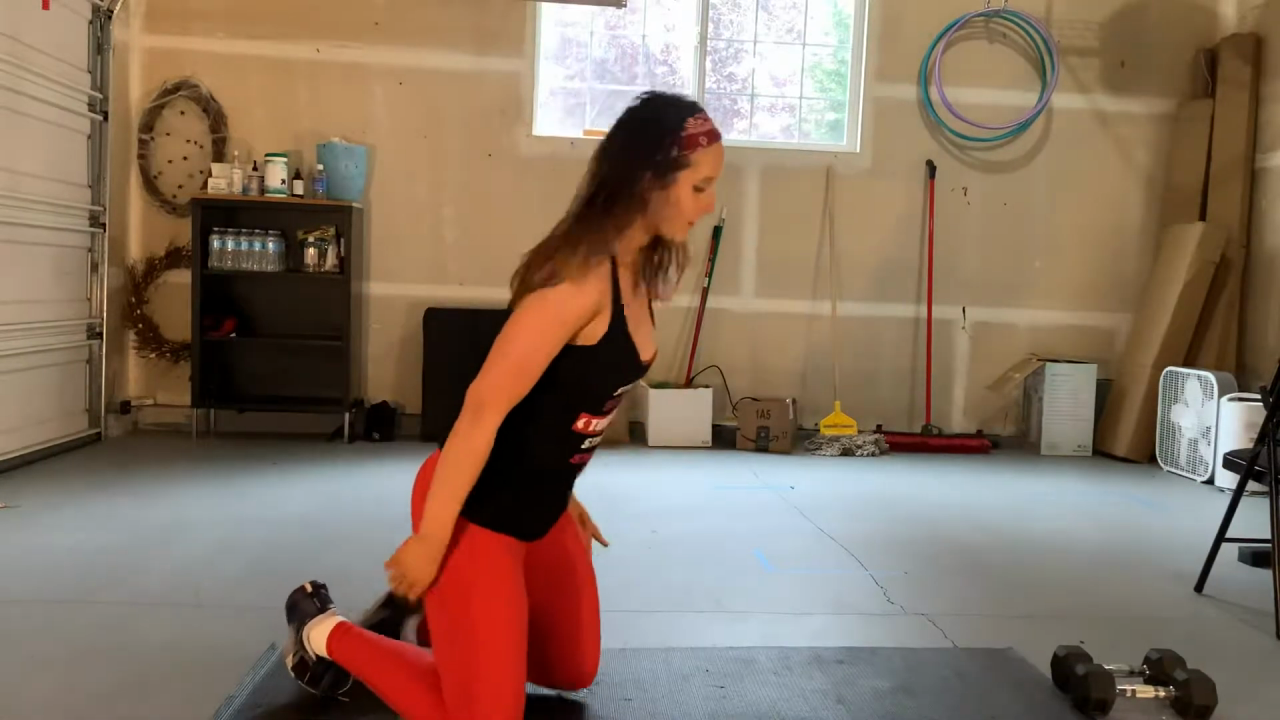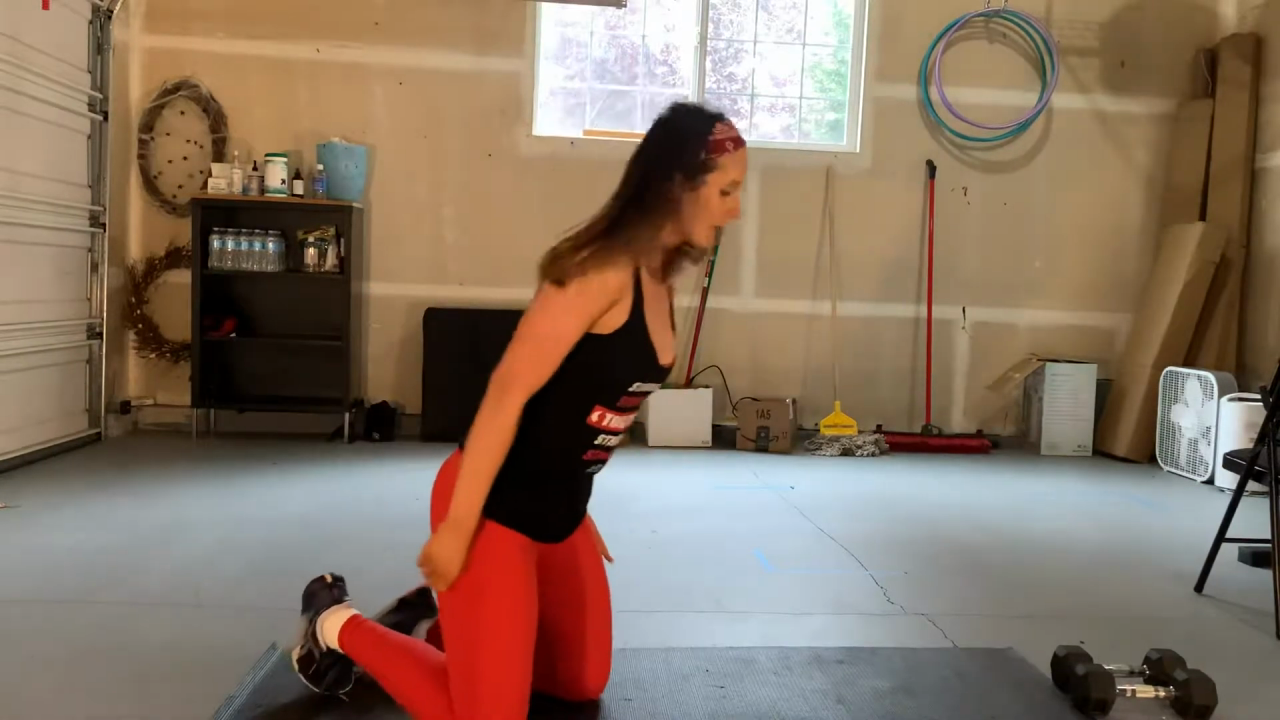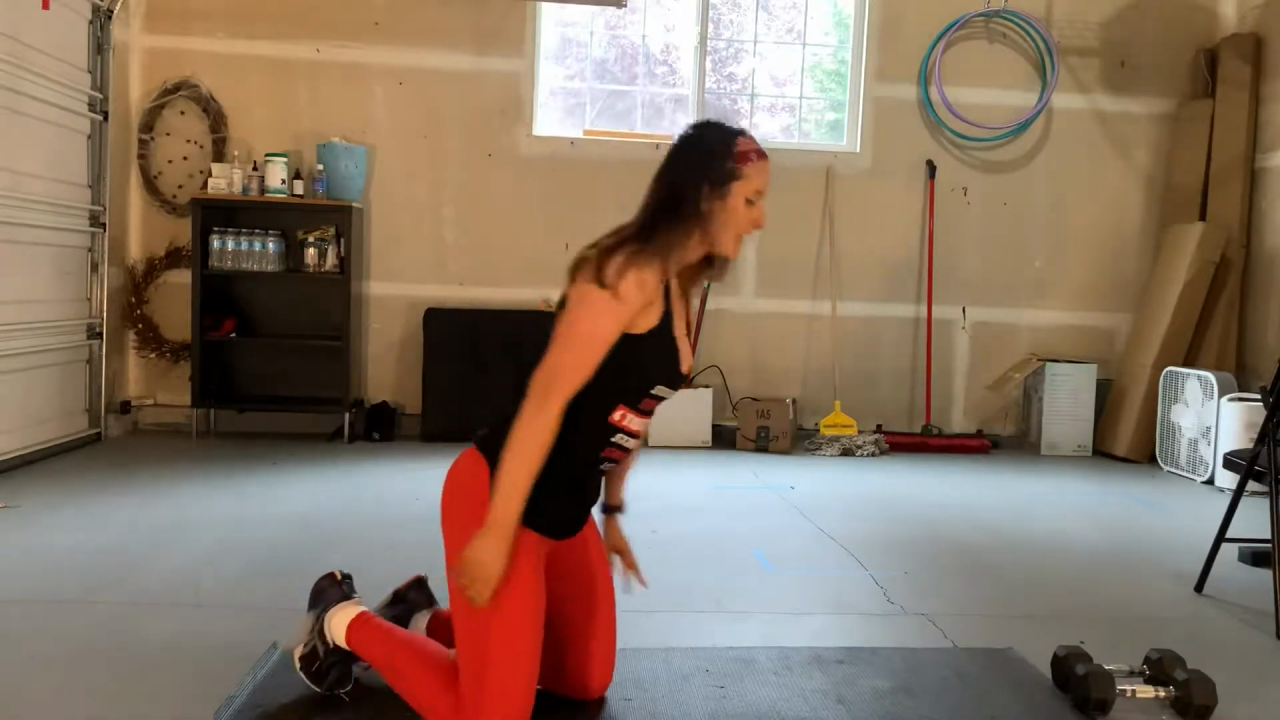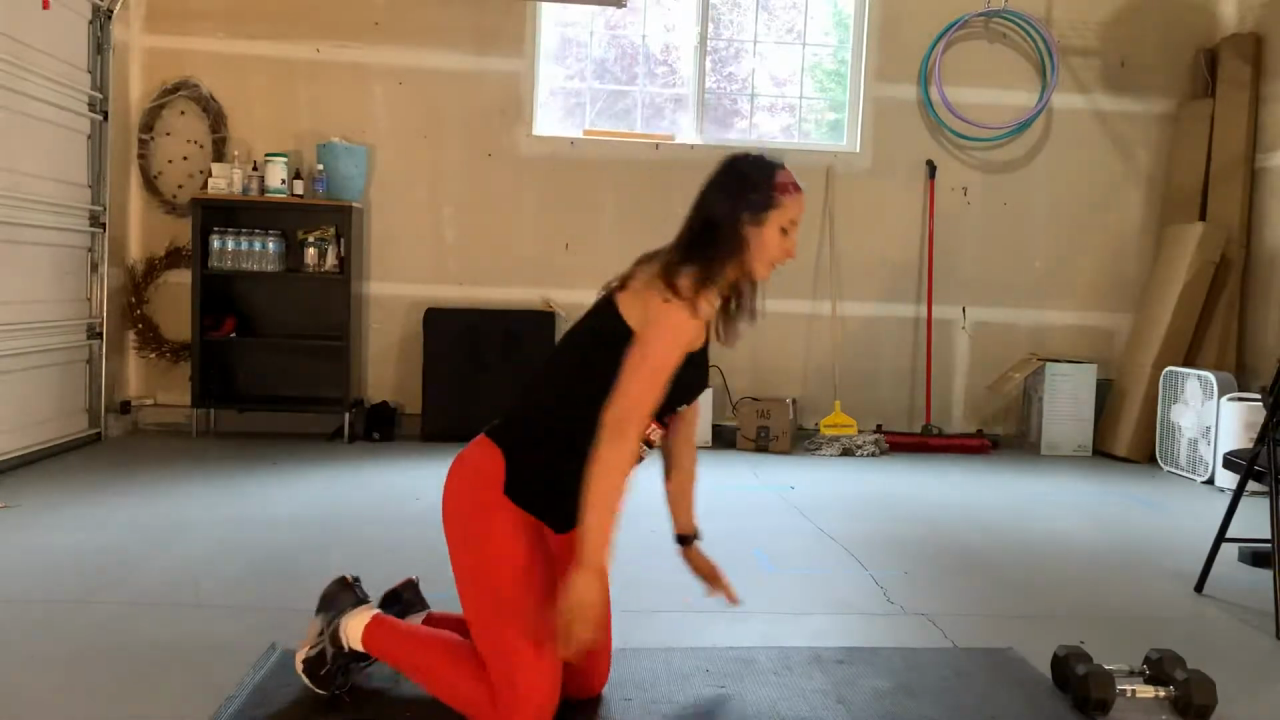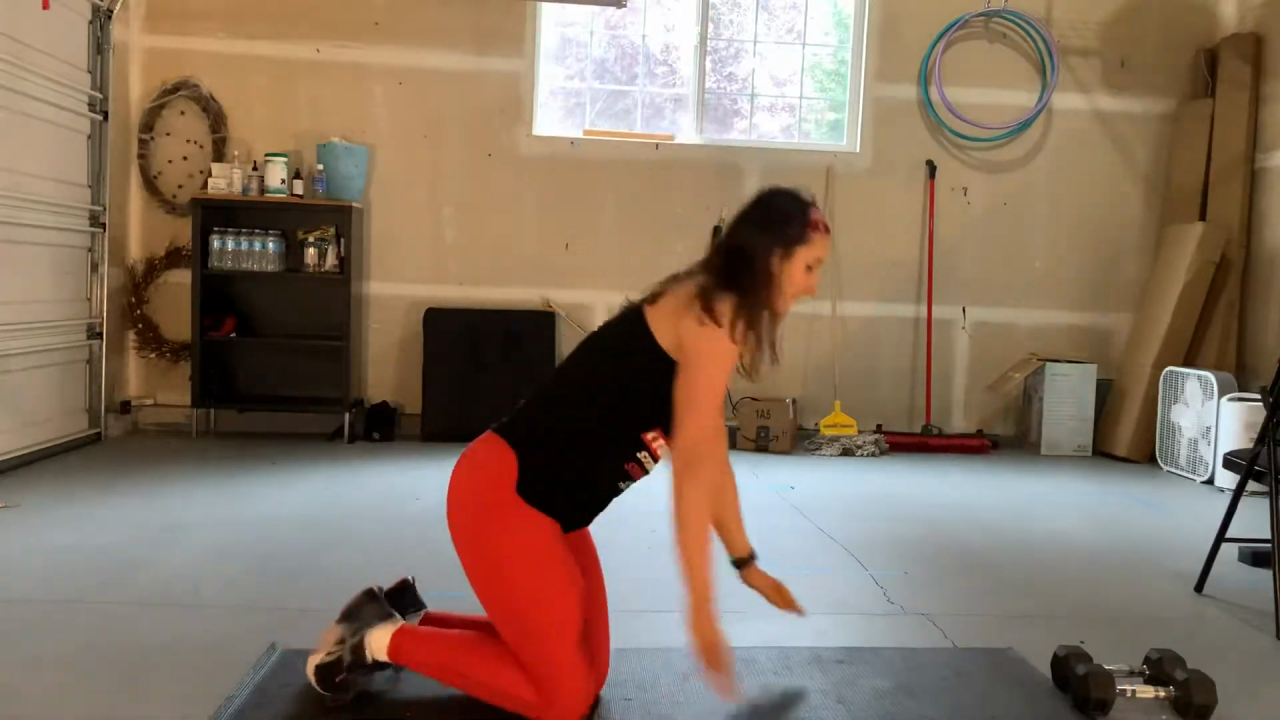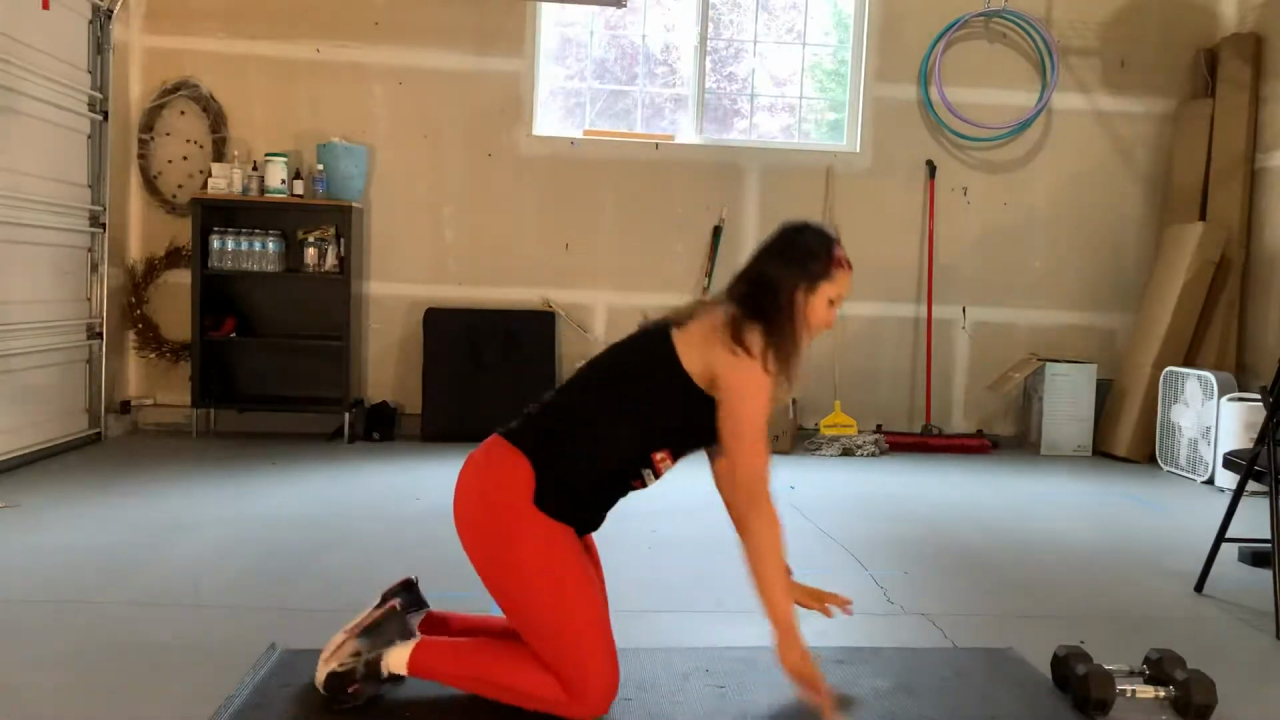
dt=0.1s
person 1, frame 1
left shoulder: (641, 269)
right shoulder: (579, 276)
right elbow: (482, 410)
right wrist: (431, 541)
left hip: (543, 506)
right hip: (477, 508)
left knee: (575, 668)
left ankle: (419, 629)
right ankle: (325, 630)
person 1, frame 2
left shoulder: (656, 276)
right shoulder: (604, 269)
right elbow: (506, 396)
right wrist: (455, 526)
left hip: (561, 513)
right hip: (496, 508)
left ankle: (434, 631)
right ankle: (338, 623)
person 1, frame 3
left shoulder: (674, 287)
right shoulder: (632, 274)
right elbow: (546, 398)
left wrist: (612, 513)
right wrist: (497, 532)
left hip: (565, 513)
right hip: (499, 495)
left ankle: (425, 621)
right ankle: (345, 621)
person 1, frame 4
left shoulder: (696, 301)
right shoulder: (681, 293)
left elbow: (678, 433)
right elbow: (620, 428)
left wrist: (687, 540)
right wrist: (590, 568)
left hip: (560, 510)
right hip: (499, 493)
left ankle: (416, 625)
right ankle: (361, 625)
person 1, frame 5
left shoulder: (706, 315)
right shoulder: (713, 316)
left elbow: (709, 463)
right elbow: (697, 469)
left wrist: (746, 562)
right wrist: (701, 606)
left hip: (546, 504)
right hip: (504, 493)
left ankle: (410, 621)
right ankle: (380, 636)
person 1, frame 6
left shoulder: (726, 338)
right shoulder: (743, 346)
left elbow: (735, 483)
right elbow: (752, 499)
left wrist: (783, 584)
right wrist: (787, 636)
left hip: (546, 507)
right hip: (514, 501)
left knee: (577, 661)
left ankle: (415, 621)
right ankle: (398, 651)
